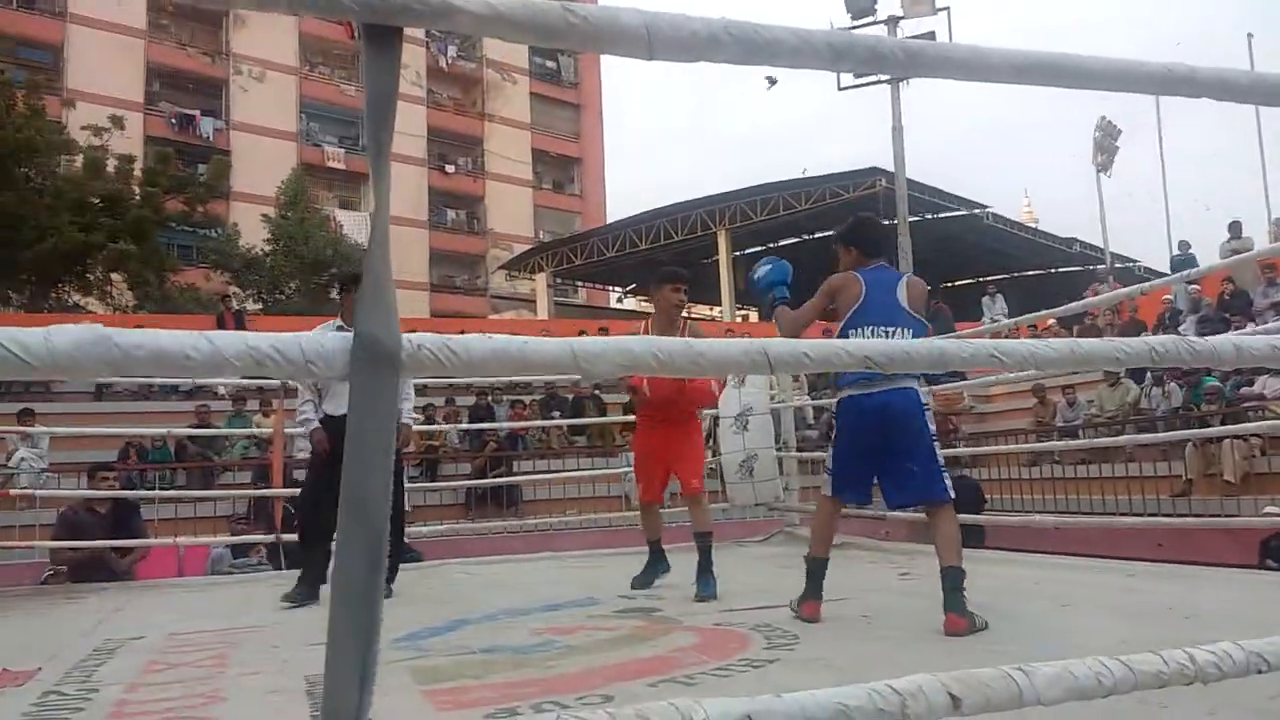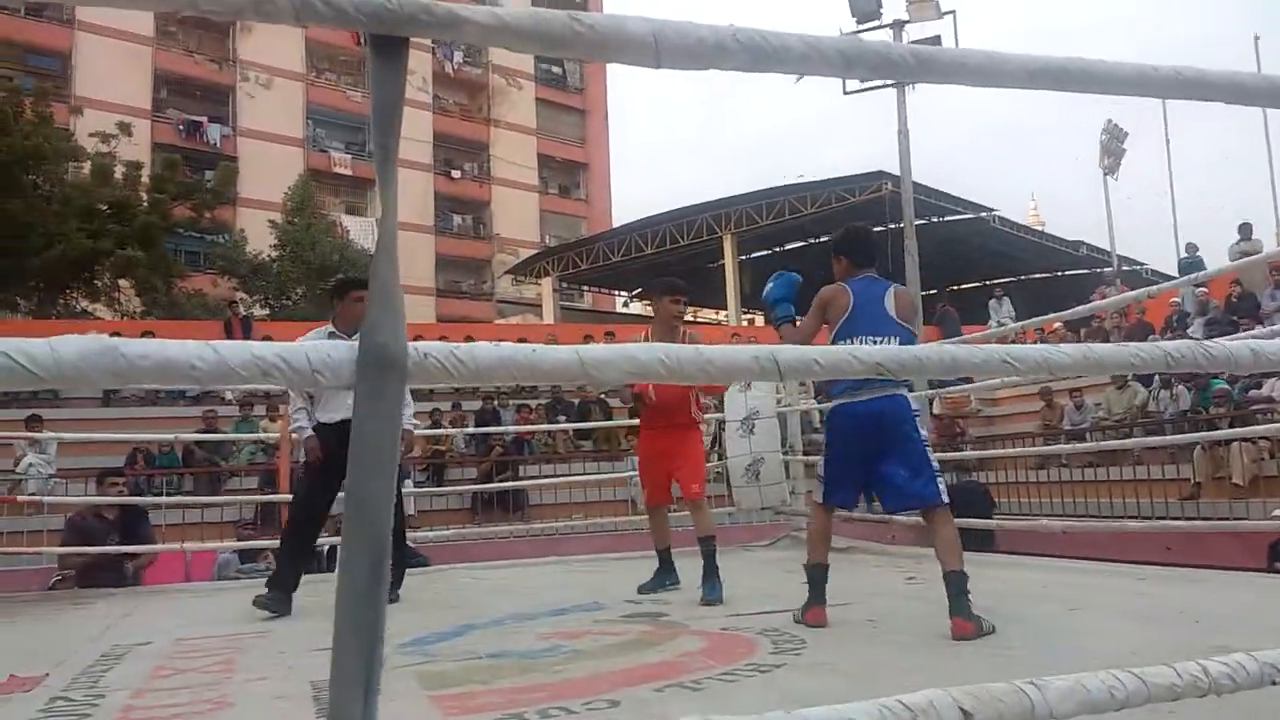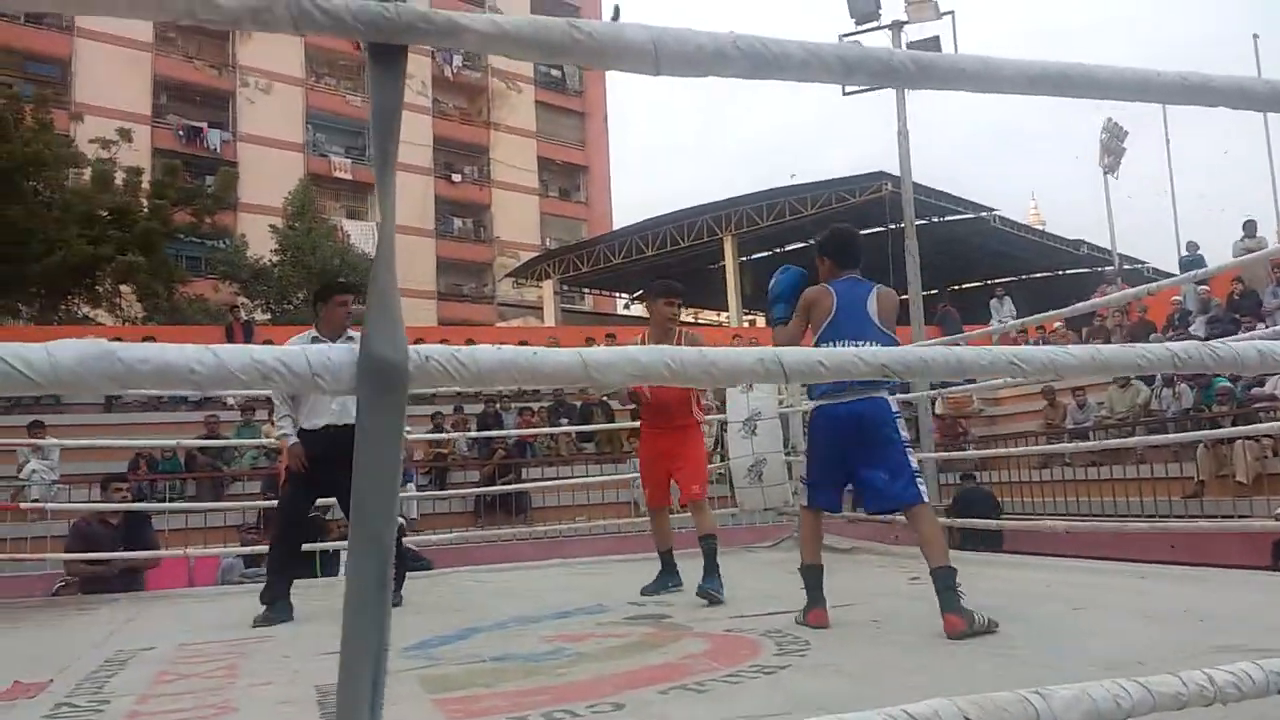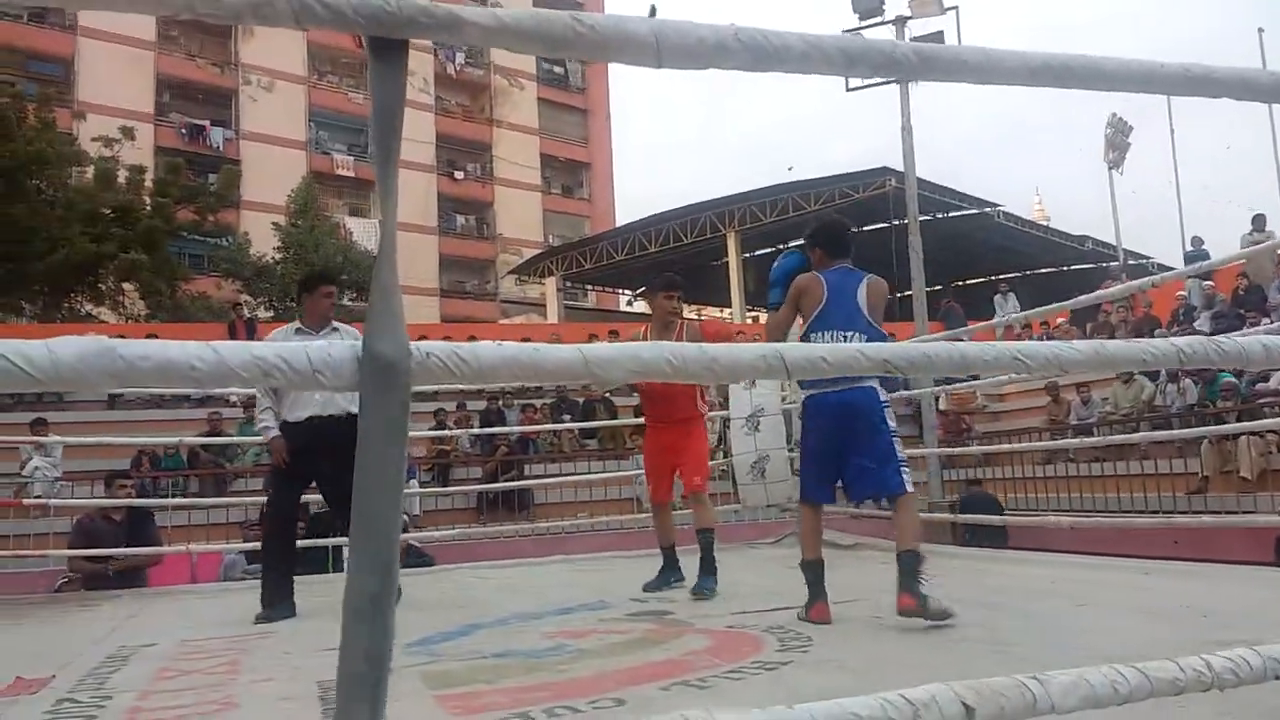
dt=0.1s
person 1, frame 1
left shoulder: (839, 285)
right shoulder: (915, 287)
left elbow: (789, 330)
left wrist: (774, 295)
left hip: (855, 402)
right hip: (904, 399)
left knee: (830, 500)
right knee: (938, 503)
left ankle: (811, 596)
right ankle: (955, 606)
person 1, frame 2
left shoulder: (830, 295)
right shoulder: (905, 297)
left elbow: (797, 345)
left wrist: (780, 311)
left hip: (846, 411)
right hip: (893, 406)
left knee: (824, 506)
right knee: (935, 508)
left ankle: (815, 603)
right ankle: (961, 610)
person 1, frame 3
left shoulder: (813, 295)
right shoulder: (887, 296)
left elbow: (784, 349)
left wrist: (780, 309)
left hip: (827, 412)
right hip: (876, 407)
left knee: (813, 509)
right knee: (917, 505)
left ankle: (816, 605)
right ankle: (954, 609)
person 1, frame 4
left shoulder: (804, 284)
right shoulder: (877, 287)
left elbow: (774, 338)
right elbow: (879, 342)
left wrist: (776, 294)
left hip: (819, 402)
right hip: (864, 397)
left knee: (811, 502)
right knee: (901, 493)
left ankle: (816, 598)
right ankle: (910, 588)
person 2, frame 1
right shoulder: (318, 338)
left elbow: (402, 383)
right elbow: (306, 388)
left wrist: (406, 420)
right wrist: (313, 426)
right hip: (334, 429)
left knee: (387, 507)
right knee: (314, 503)
left ankle: (383, 578)
right ankle: (309, 581)
person 2, frame 2
right shoulder: (310, 344)
left elbow: (400, 387)
right elbow: (298, 395)
left wrist: (407, 425)
right wrist: (306, 433)
right hip: (328, 436)
left knee: (389, 513)
right knee: (305, 512)
left ankle: (390, 582)
right ankle: (281, 590)
person 2, frame 3
right shoulder: (296, 348)
right elbow: (282, 400)
right wrist: (290, 439)
left hip: (356, 439)
right hip: (311, 442)
right knee: (290, 521)
left ankle: (391, 584)
right ankle: (276, 602)
person 2, frame 4
left shoulder: (351, 337)
right shoulder: (278, 340)
right elbow: (265, 394)
right wrist: (272, 434)
left hip: (342, 432)
right hip: (296, 436)
left knee: (354, 512)
right knee: (278, 517)
right ankle: (277, 599)
person 3, frame 1
left shoulder: (695, 334)
right shoulder: (636, 336)
left elbow: (712, 374)
right elbow: (624, 379)
left wrist: (712, 388)
right wrist: (636, 389)
left hip: (685, 426)
right hip: (648, 428)
left knee: (696, 495)
right knee: (648, 499)
left ankle: (705, 571)
right ankle: (656, 560)
person 3, frame 2
left shoulder: (693, 343)
right shoulder: (636, 346)
left elbow: (709, 383)
right elbow: (623, 391)
left wrist: (714, 382)
right wrist: (638, 396)
left hip: (686, 433)
right hip: (651, 436)
left knee: (697, 500)
right knee: (655, 505)
left ankle: (711, 576)
right ankle: (666, 570)
person 3, frame 3
left shoulder: (692, 341)
right shoulder: (633, 348)
right elbow: (625, 395)
right wrist: (636, 395)
left hip: (686, 433)
right hip: (651, 436)
left knee: (696, 499)
right knee: (656, 506)
left ankle: (712, 575)
right ankle: (668, 571)
person 3, frame 4
left shoulder: (694, 333)
right shoulder: (637, 341)
right elbow: (629, 382)
right wrist: (634, 385)
left hip: (690, 426)
right hip: (656, 431)
left knee: (697, 492)
right knee: (659, 501)
left ankle: (707, 569)
right ankle: (670, 567)
